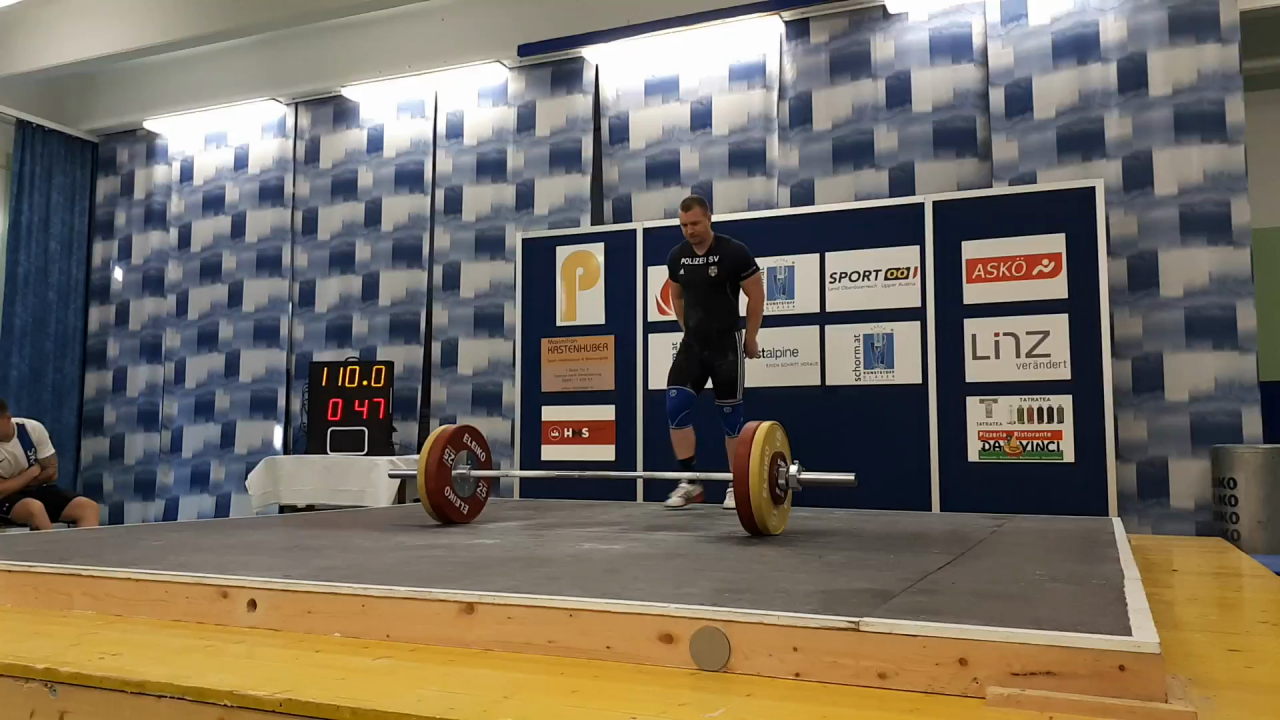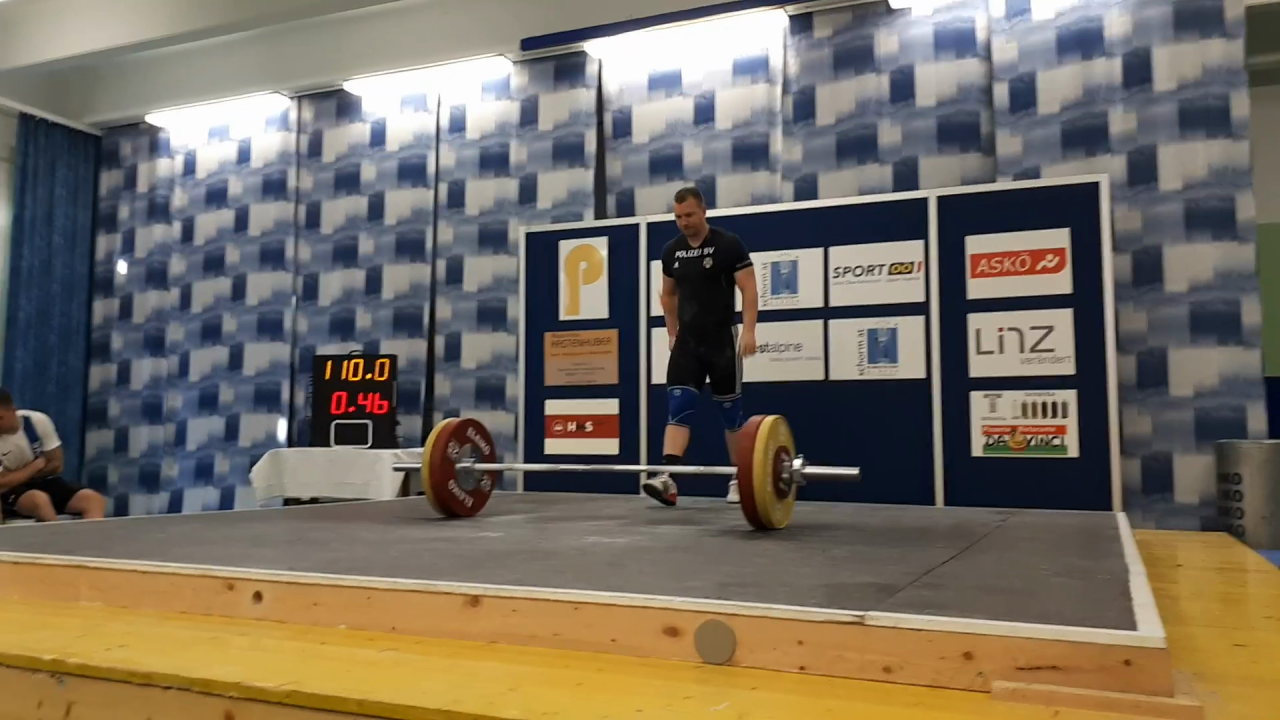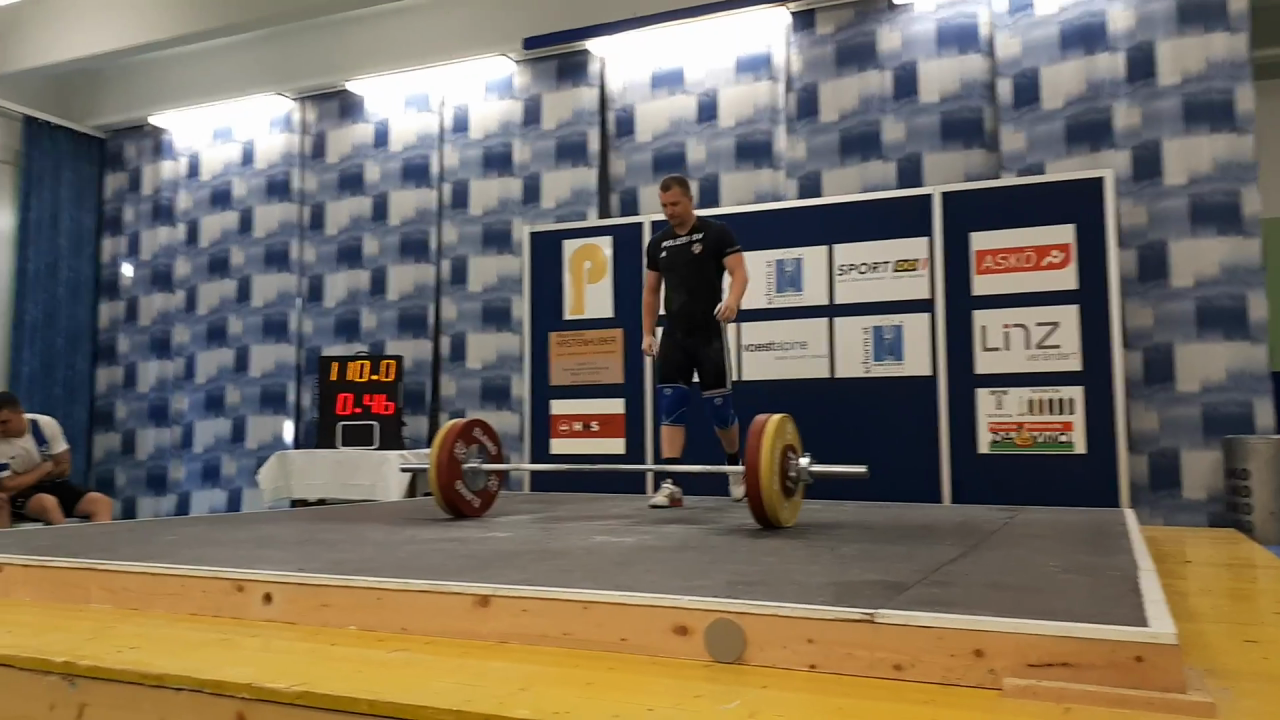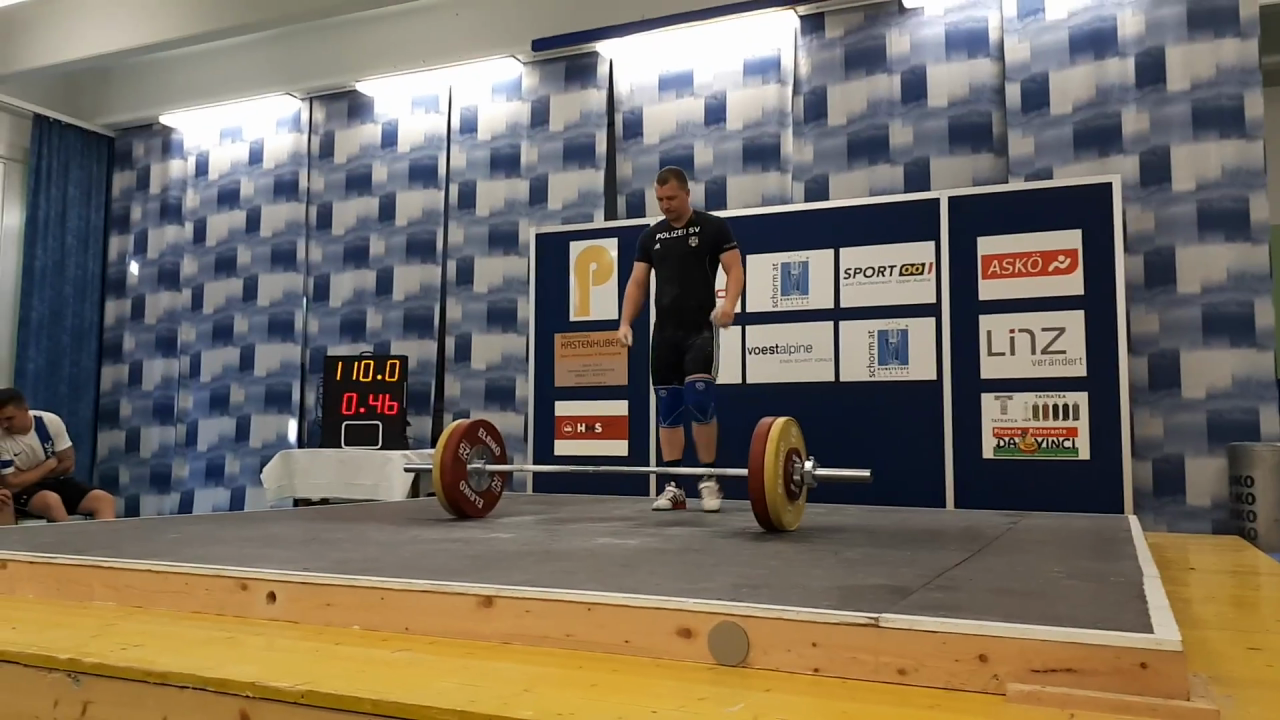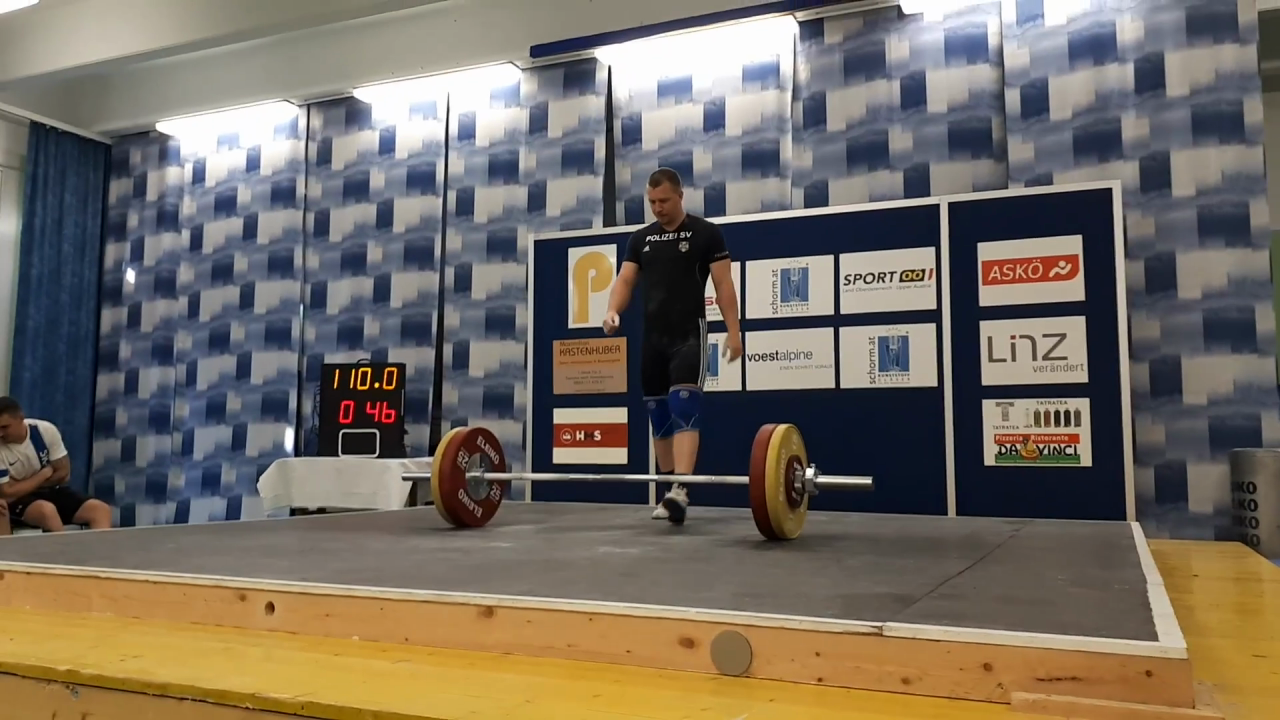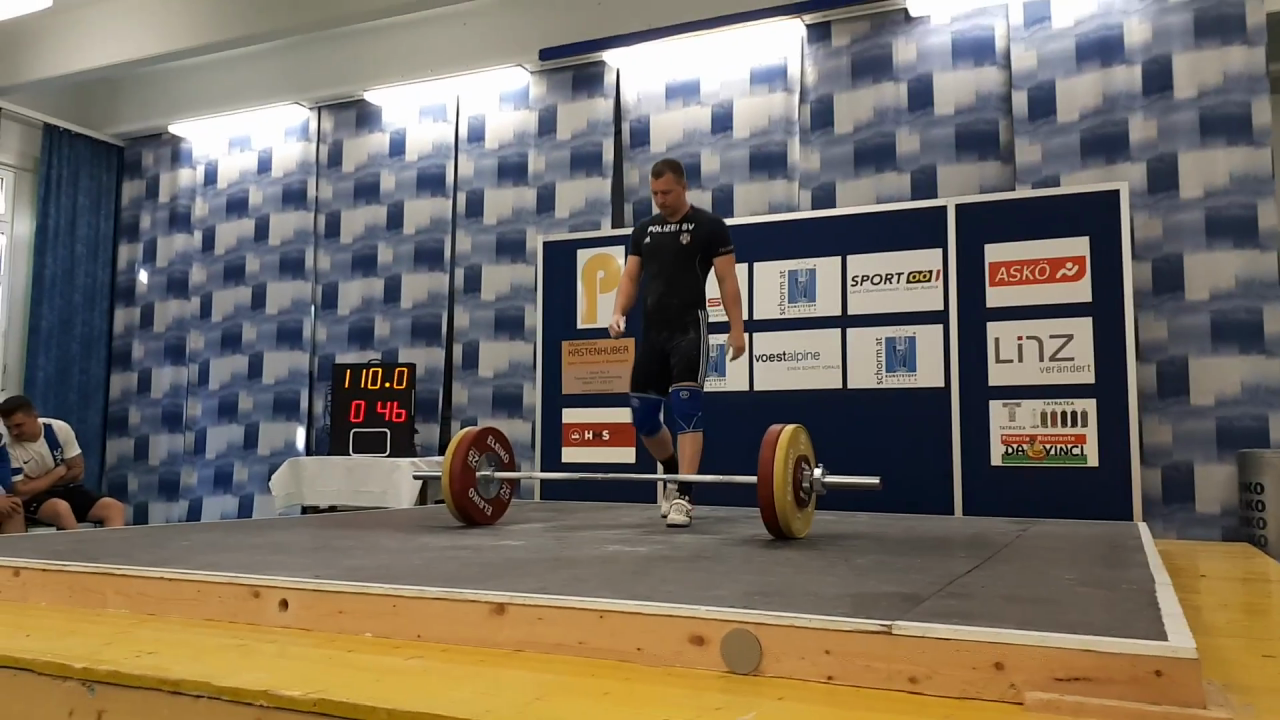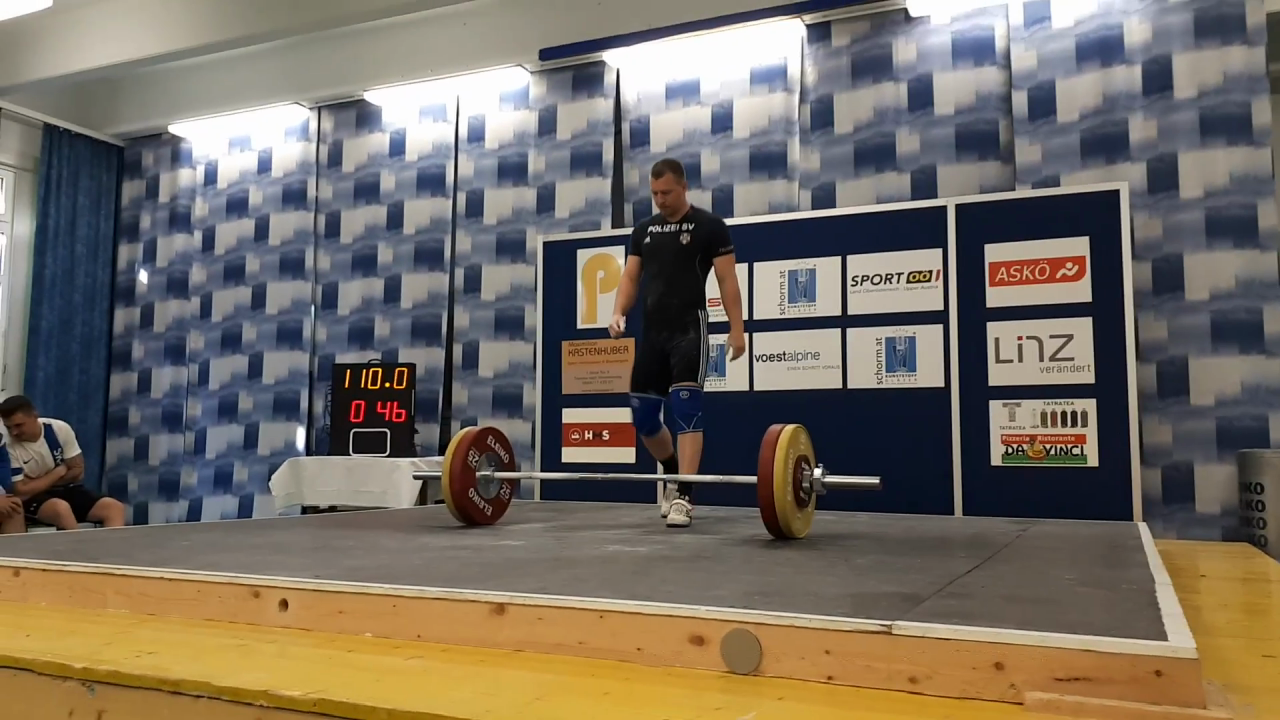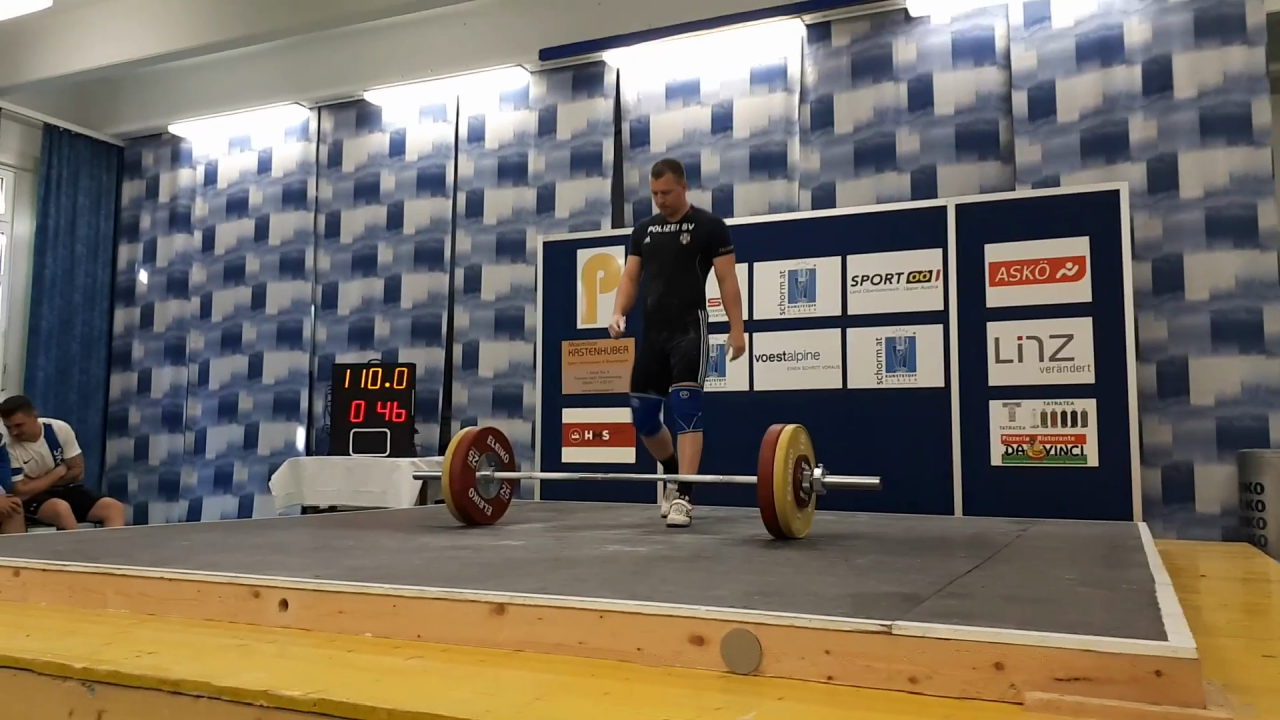
dt=0.2s
person 1, frame 1
left shoulder: (735, 253)
right shoulder: (677, 256)
left elbow: (756, 297)
left wrist: (750, 336)
left hip: (725, 344)
right hip: (693, 344)
left knee: (730, 414)
right knee: (676, 406)
left ankle: (736, 486)
right ankle: (690, 482)
person 1, frame 2
left shoulder: (729, 245)
right shoulder: (671, 250)
left elbow: (749, 289)
left wrist: (749, 331)
right wrist: (673, 330)
left hip: (722, 340)
right hip: (688, 340)
left knee: (729, 409)
right knee: (678, 405)
left ankle: (739, 479)
right ankle: (667, 479)
person 1, frame 3
left shoulder: (717, 233)
right shoulder: (658, 243)
left elbow: (739, 273)
right elbow: (651, 290)
left wrist: (732, 301)
right wrist: (648, 332)
left hip: (709, 334)
right hip: (674, 334)
left knee: (718, 405)
right knee: (670, 405)
left ankle: (734, 465)
right ankle: (670, 483)
person 1, frame 4
left shoulder: (713, 227)
right shoulder: (651, 236)
left elbow: (735, 270)
right elbow: (637, 282)
left wrist: (729, 302)
right wrist: (626, 322)
left hip: (701, 328)
right hip: (665, 329)
left knee: (698, 398)
right knee: (668, 406)
left ankle: (708, 479)
right ankle: (674, 485)
person 1, frame 5
left shoulder: (705, 233)
right shoulder: (641, 238)
left elbow: (724, 284)
right elbow: (625, 282)
left wrist: (734, 330)
right wrist: (613, 312)
left hip: (688, 334)
right hip: (653, 336)
left knee: (684, 406)
right knee: (658, 416)
left ankle: (680, 492)
right ankle: (669, 489)
person 1, frame 6
left shoulder: (709, 225)
right shoulder: (643, 229)
left elbow: (727, 279)
right elbow: (630, 277)
left wrist: (737, 329)
right wrist: (618, 313)
left hip: (688, 328)
right hip: (652, 331)
left knee: (685, 407)
right knee: (643, 415)
left ankle: (683, 496)
right ankle: (674, 475)
person 1, frame 7
left shoulder: (709, 226)
right shoulder: (643, 230)
left elbow: (727, 279)
right elbow: (630, 277)
left wrist: (736, 328)
right wrist: (618, 313)
left hip: (688, 328)
right hip: (651, 331)
left knee: (685, 407)
right knee: (642, 415)
left ankle: (683, 497)
right ankle: (674, 475)
person 1, frame 8
left shoulder: (708, 225)
right shoulder: (644, 229)
left elbow: (727, 275)
right elbow: (631, 279)
left wrist: (736, 325)
right wrist: (618, 314)
left hip: (688, 329)
right hip: (649, 330)
left knee: (685, 410)
right knee: (643, 412)
left ankle: (685, 499)
right ankle: (672, 477)
